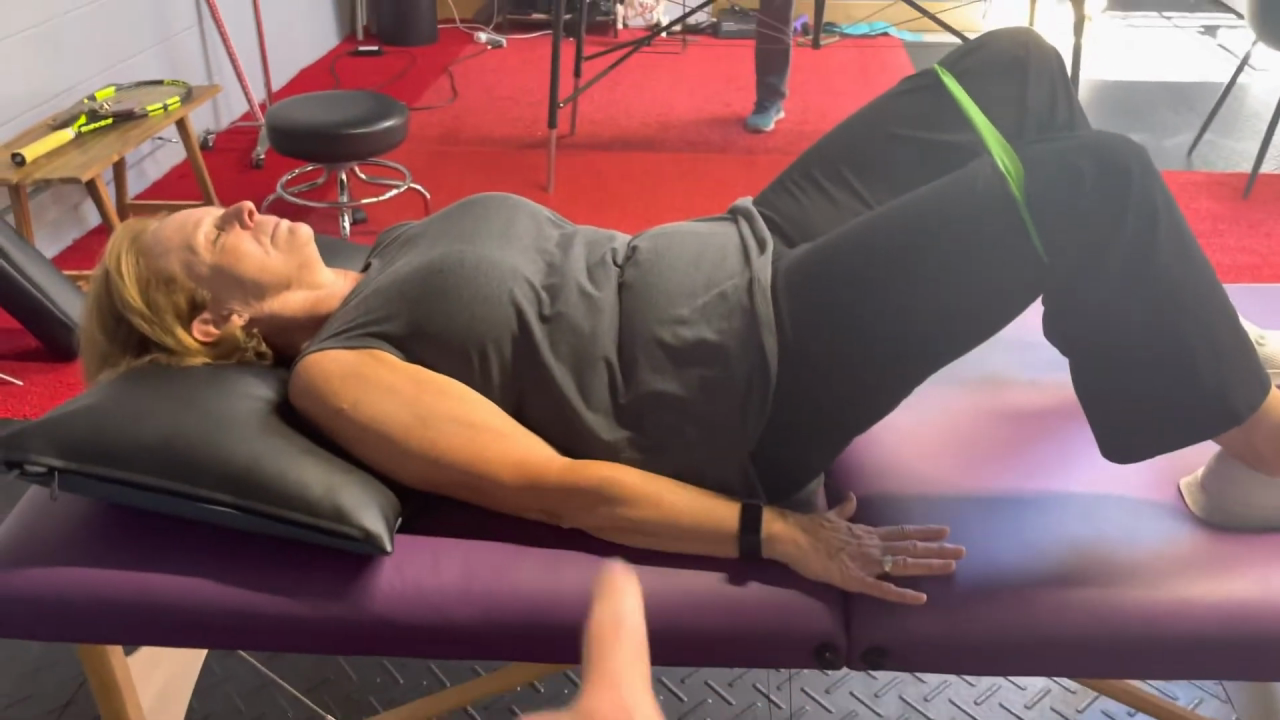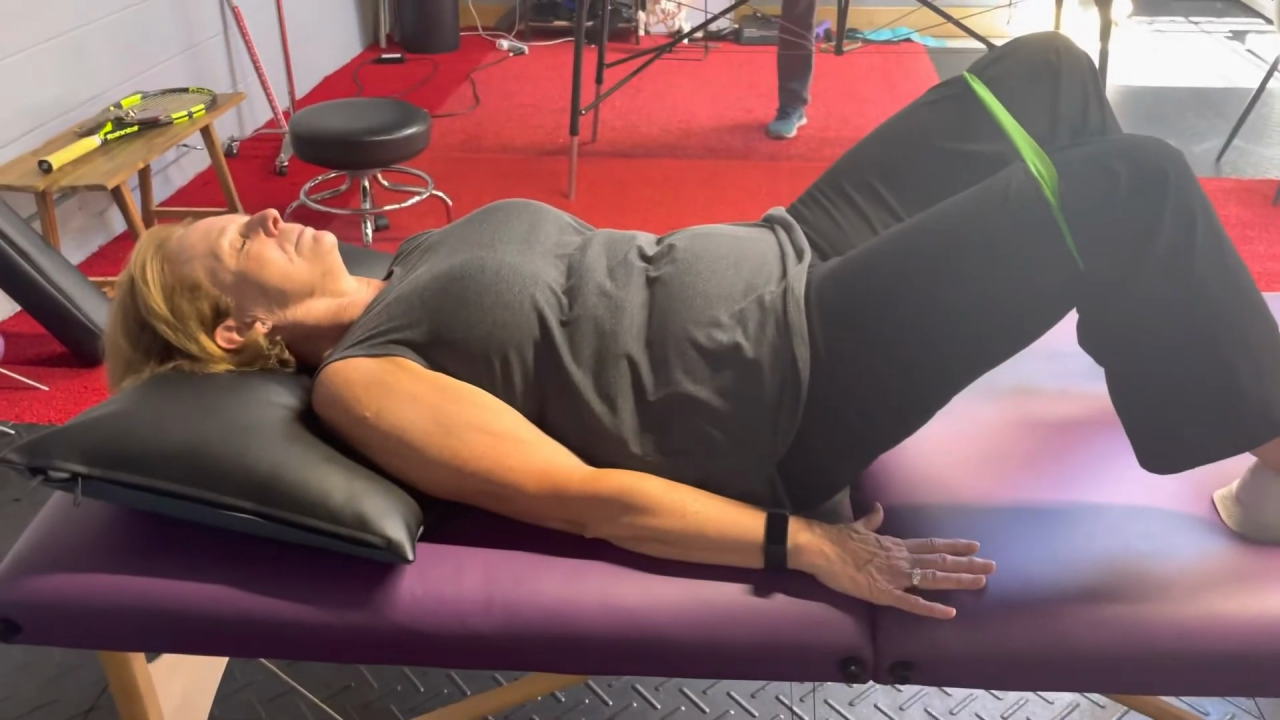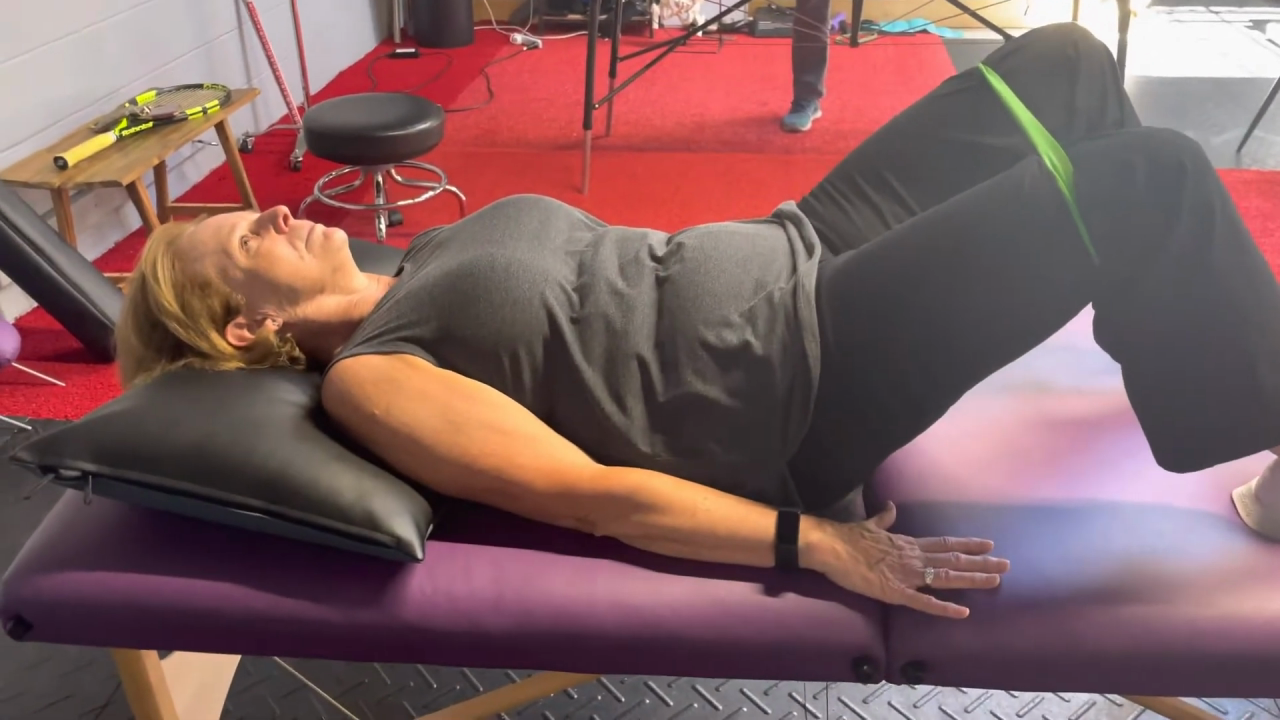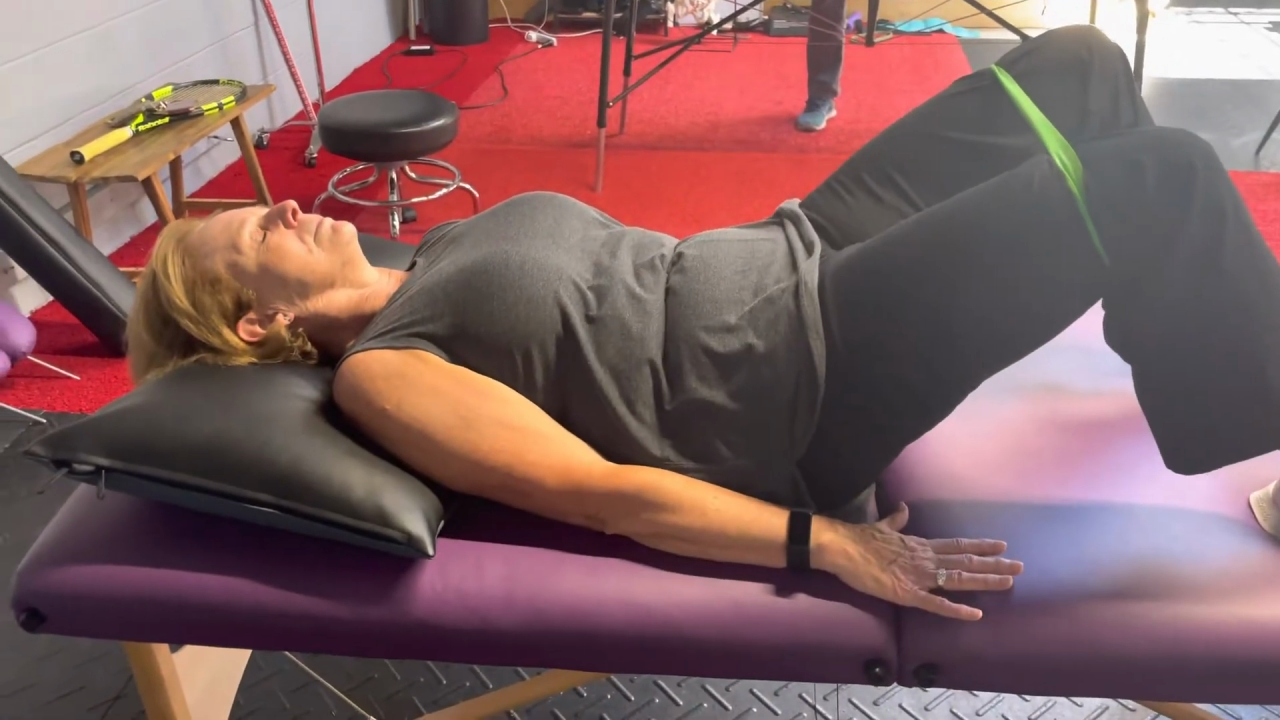
dt=0.5s
person 1, frame 1
left shoulder: (388, 265)
right shoulder: (332, 376)
right elbow: (557, 489)
right wrist: (780, 534)
left hip: (745, 253)
right hip: (760, 377)
left knee: (1012, 66)
right knee: (1099, 182)
left ankle: (1170, 349)
person 1, frame 2
left shoulder: (415, 273)
right shoulder: (356, 381)
right elbow: (581, 497)
right wrist: (808, 545)
left hip: (776, 264)
right hip: (791, 389)
left knee: (1043, 71)
right knee: (1133, 186)
left ankle: (1181, 355)
person 1, frame 3
left shoulder: (429, 263)
right shoulder: (366, 381)
right elbow: (592, 497)
right wrist: (818, 543)
left hip: (789, 258)
right hip: (805, 384)
left knee: (1060, 64)
right knee: (1152, 179)
person 1, frame 4
left shoulder: (440, 258)
right shoulder: (377, 373)
right elbow: (601, 492)
right wrist: (831, 546)
left hip: (790, 258)
right hip: (813, 388)
left knee: (1075, 64)
right knee: (1159, 181)
